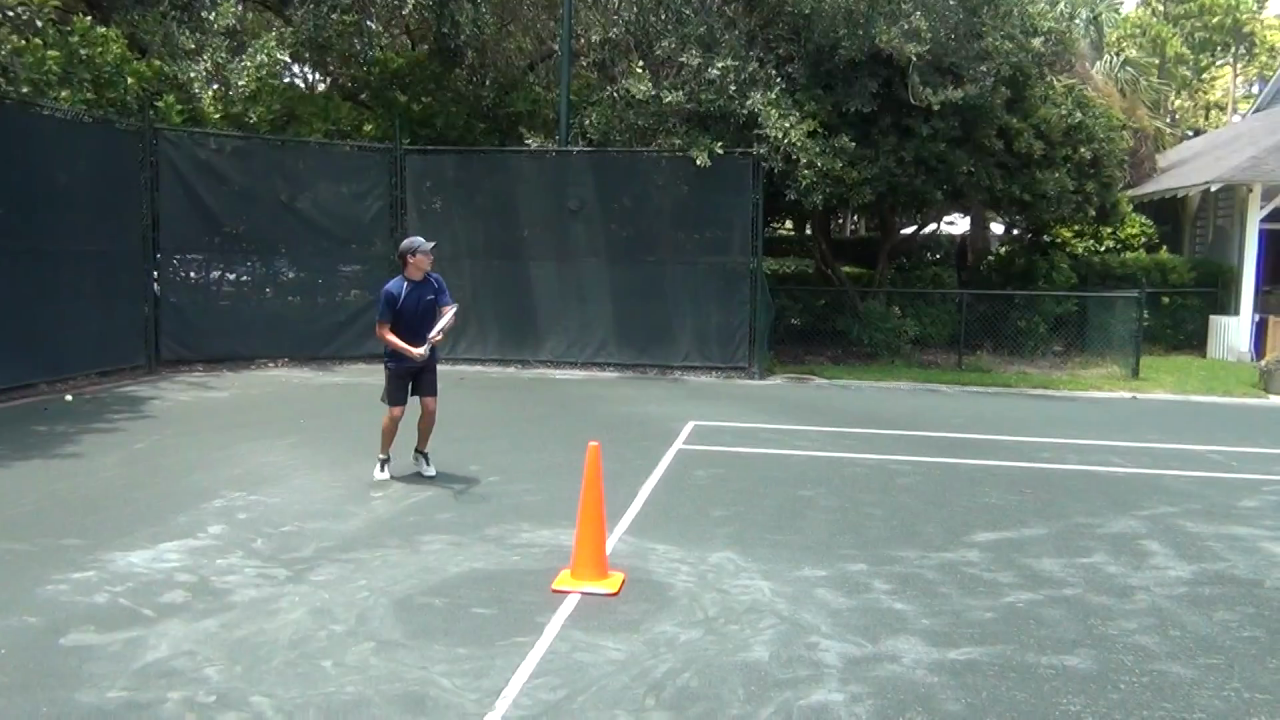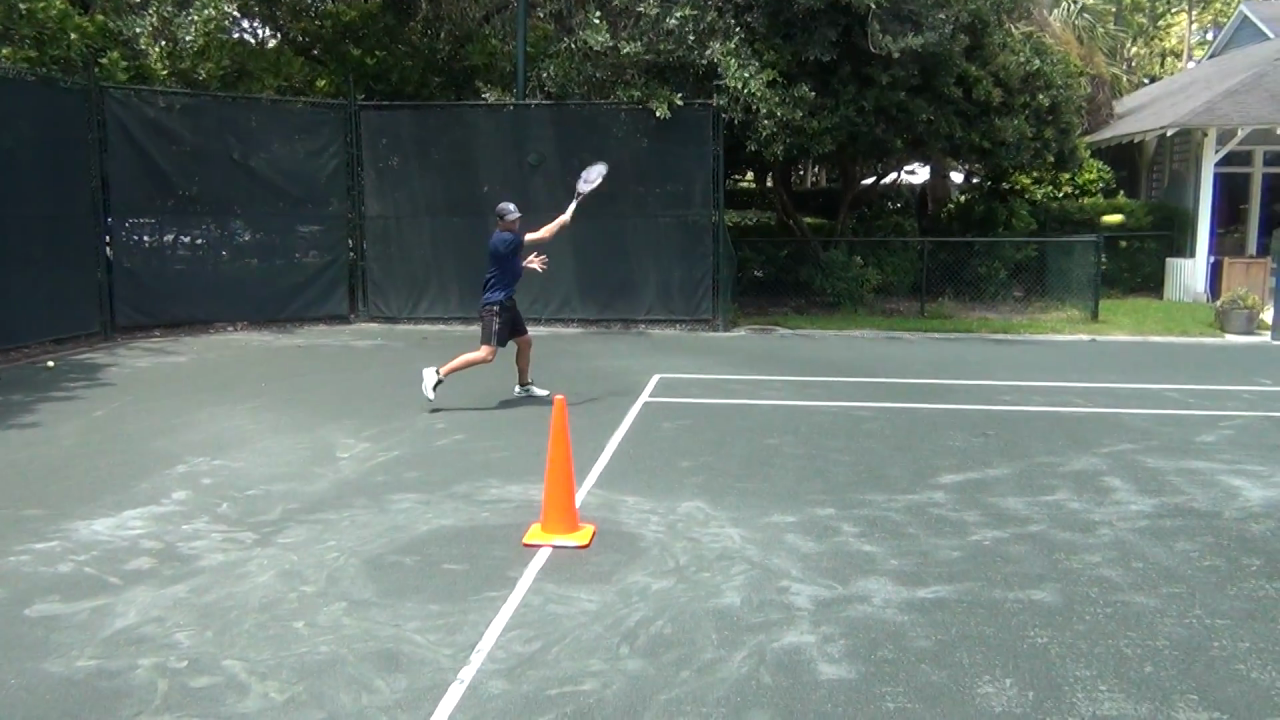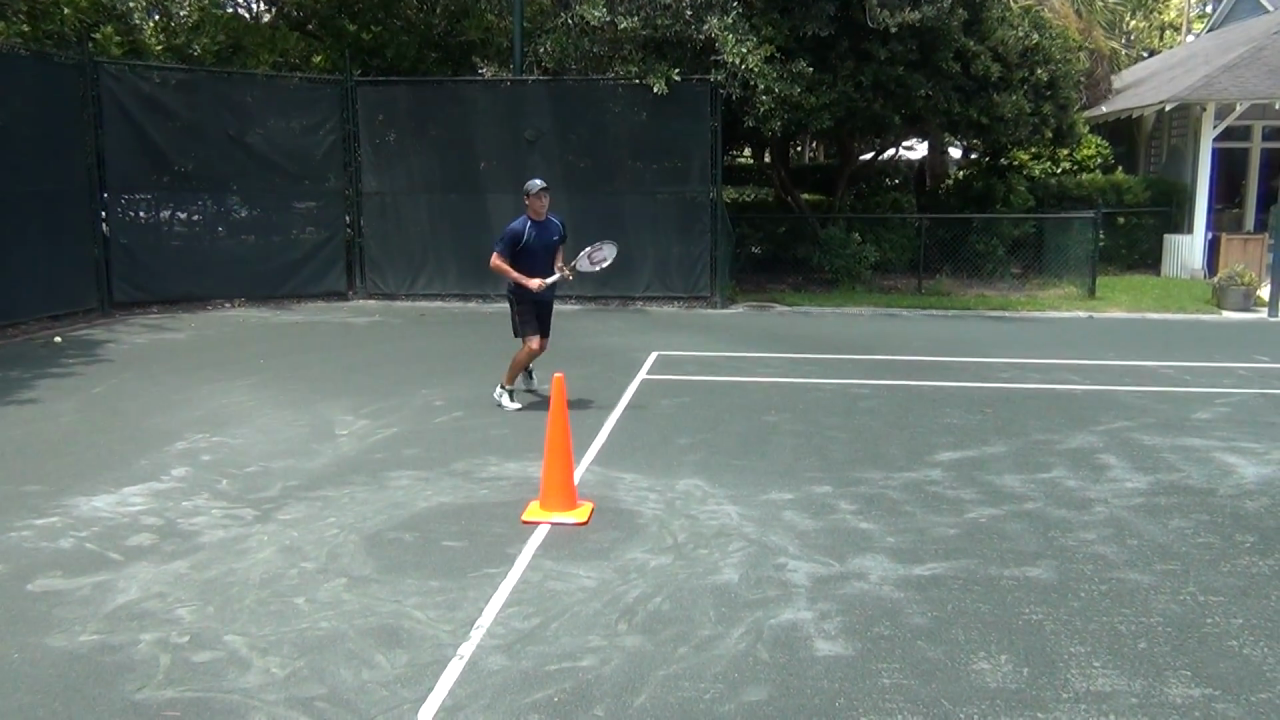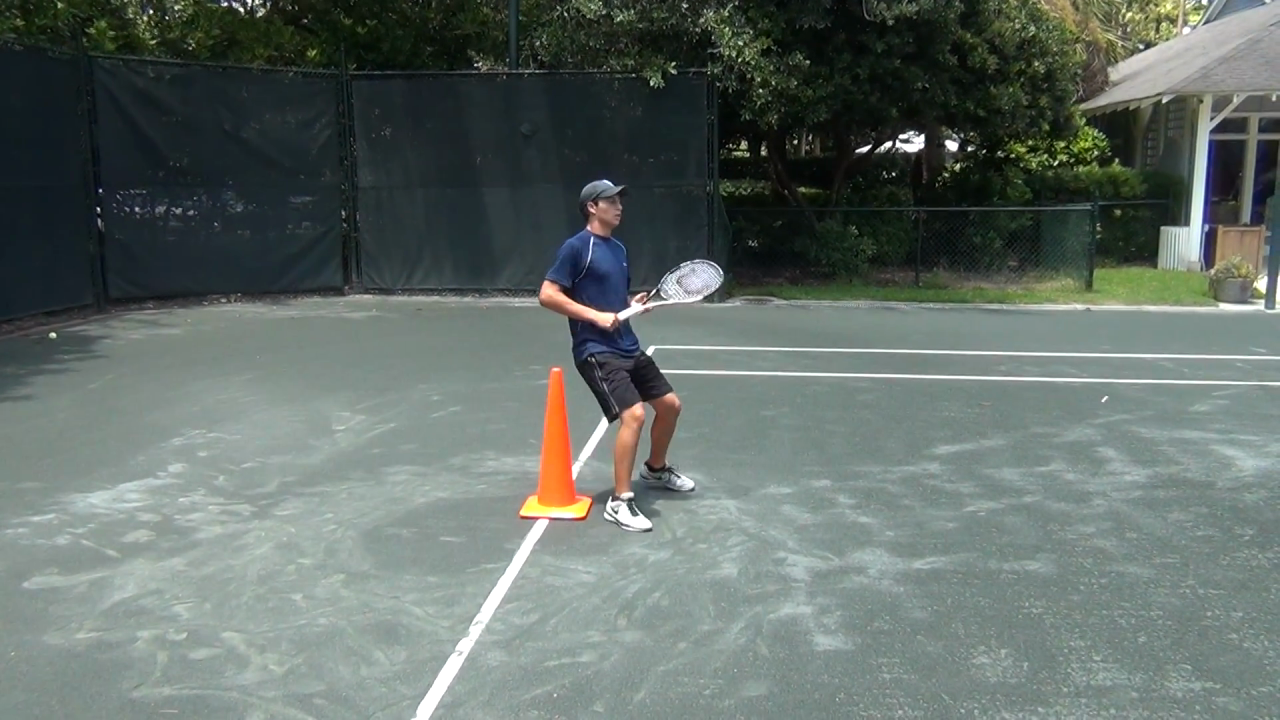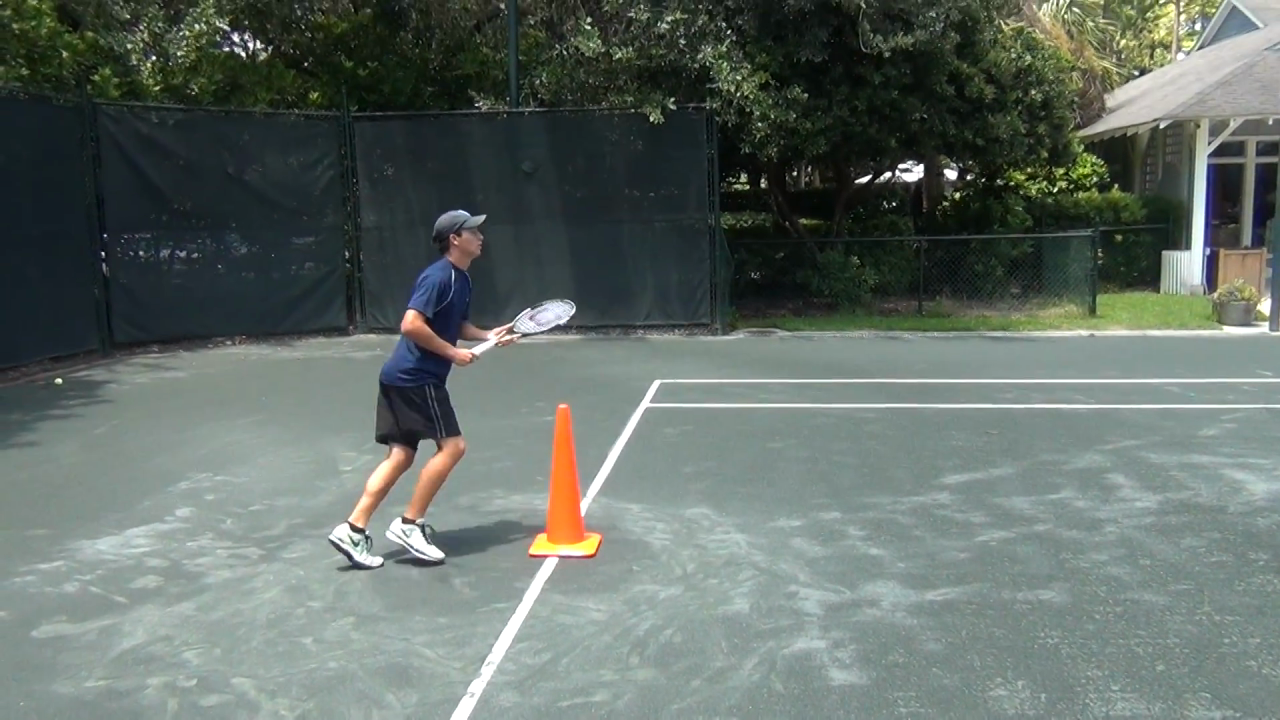
dt=1s
person 1, frame 1
left shoulder: (435, 282)
right shoulder: (392, 291)
left elbow: (447, 312)
right elbow: (382, 332)
left wrist: (441, 330)
right wrist: (410, 351)
left hip: (426, 357)
right hip: (398, 361)
left knee: (430, 408)
right knee: (396, 413)
left ankle: (421, 453)
right ankle: (383, 459)
person 1, frame 2
left shoulder: (511, 235)
right shoulder: (506, 239)
right elbow: (541, 236)
left wrist: (526, 264)
right wrist: (562, 220)
left hip: (506, 301)
right hip: (495, 304)
left knee: (525, 342)
right knee: (486, 355)
left ankle: (524, 385)
right ankle: (438, 374)
person 1, frame 3
left shoulder: (556, 224)
right shoulder: (517, 229)
right elbow: (495, 263)
left wrist: (558, 265)
right wrist: (526, 281)
left hip: (545, 295)
right hip: (522, 295)
left knee: (541, 345)
right knee: (532, 346)
left ankle: (525, 370)
right ankle: (504, 388)
person 1, frame 4
left shoulder: (619, 248)
right shoulder: (575, 247)
right elbow: (547, 295)
left wrist: (633, 303)
right wrist: (594, 316)
left hip: (628, 347)
right hip: (597, 350)
left knee: (670, 405)
right knee: (634, 414)
left ankle: (657, 468)
right ankle: (620, 500)
person 1, frame 5
left shoulder: (462, 279)
right shoulder: (438, 276)
left elbow: (457, 326)
right elbow: (411, 326)
left wrist: (489, 335)
right wrist: (454, 354)
left hip: (402, 377)
right hip: (416, 377)
left knee: (401, 457)
right knee: (452, 447)
left ankle: (352, 531)
right ankle: (409, 523)
